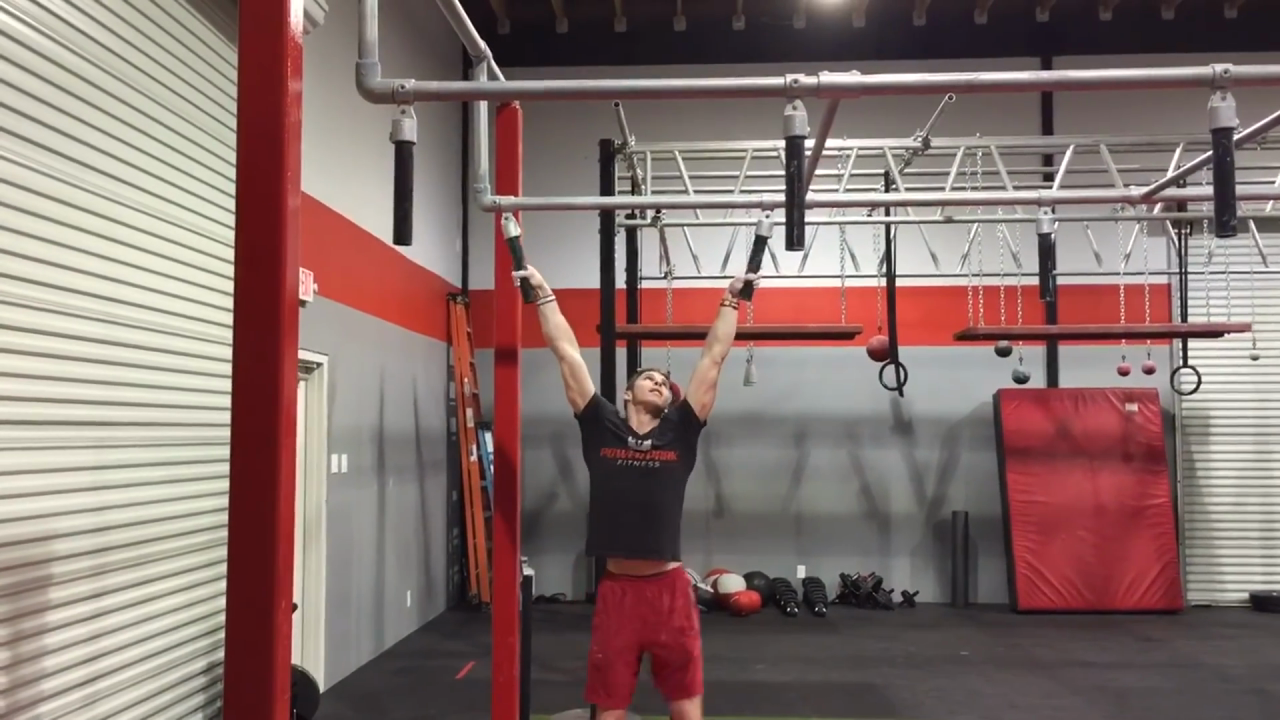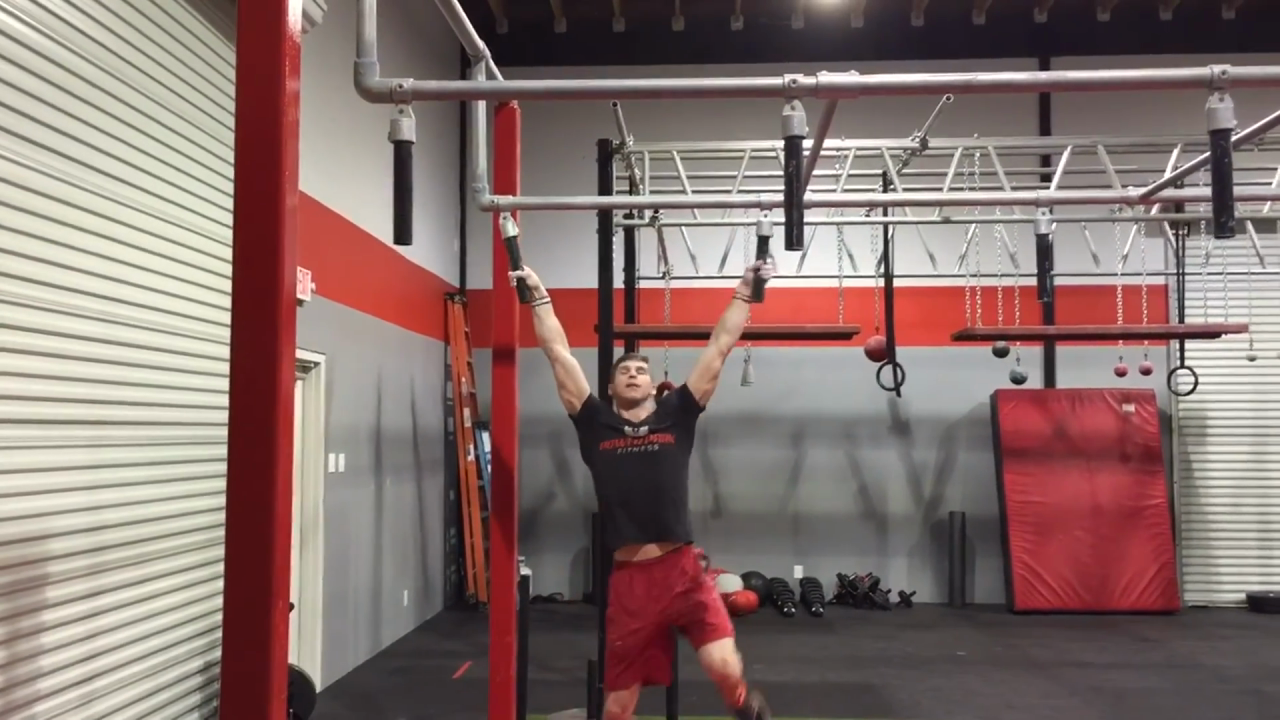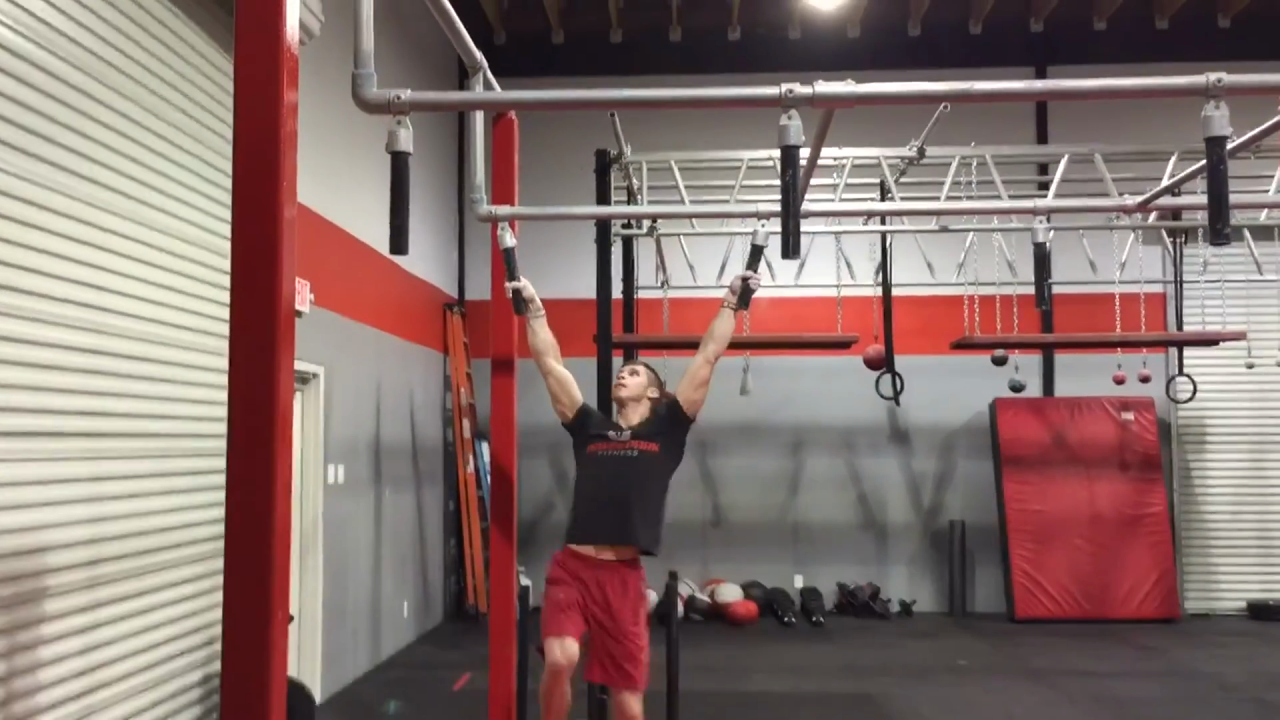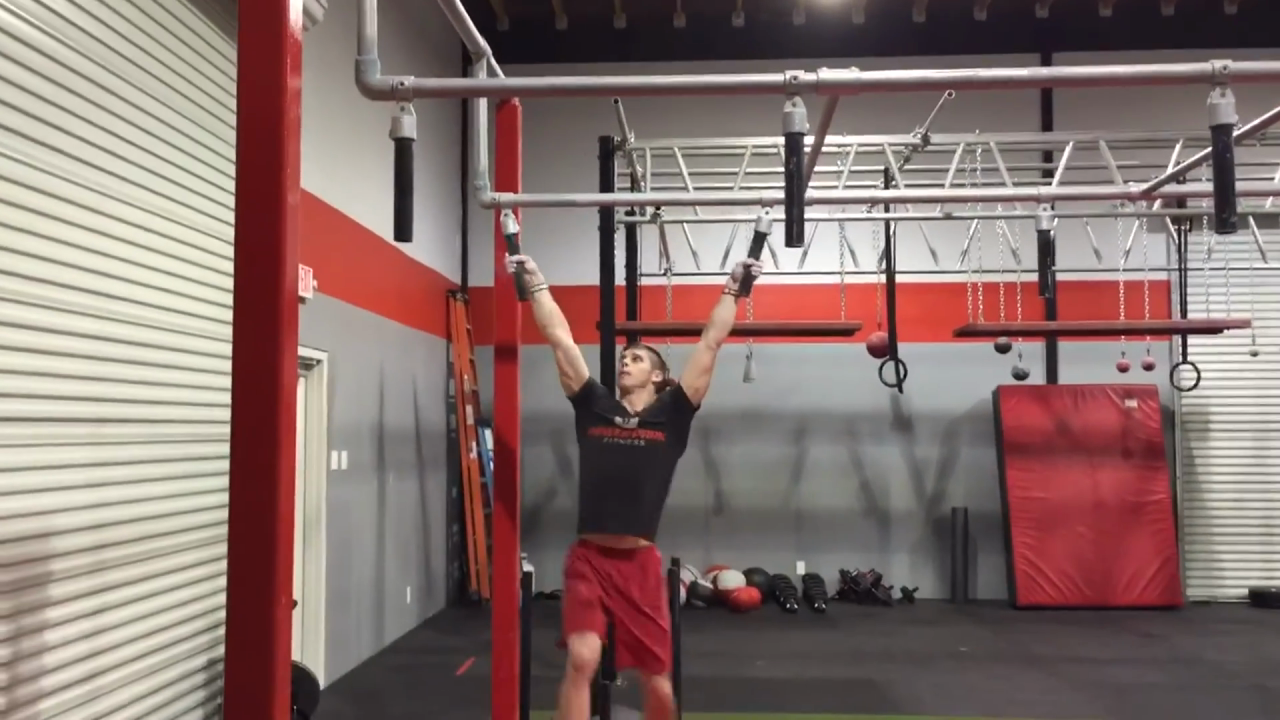
dt=0.4s
person 1, frame 1
left shoulder: (680, 430)
right shoulder: (601, 426)
left elbow: (713, 357)
right elbow: (567, 352)
left wrist: (731, 300)
right wrist: (543, 293)
left hip: (668, 589)
right hip: (617, 591)
person 1, frame 2
left shoulder: (677, 416)
right shoulder: (596, 423)
left elbow: (718, 349)
right elbow: (558, 352)
left wrist: (744, 290)
right wrist: (539, 294)
left hip: (682, 570)
right hip: (629, 580)
left knee: (723, 668)
person 1, frame 3
left shoulder: (666, 429)
right shoulder: (588, 428)
left elbow: (707, 357)
right elbow: (550, 364)
left wrist: (731, 302)
right wrist: (534, 305)
left hip: (623, 577)
right hip: (572, 570)
right knee: (560, 660)
person 1, frame 4
left shoulder: (671, 415)
right shoulder: (594, 406)
left elbow: (711, 343)
right elbow: (560, 338)
left wrist: (732, 288)
right wrist: (534, 279)
left hip: (638, 563)
right hip: (588, 560)
right knee: (582, 660)
